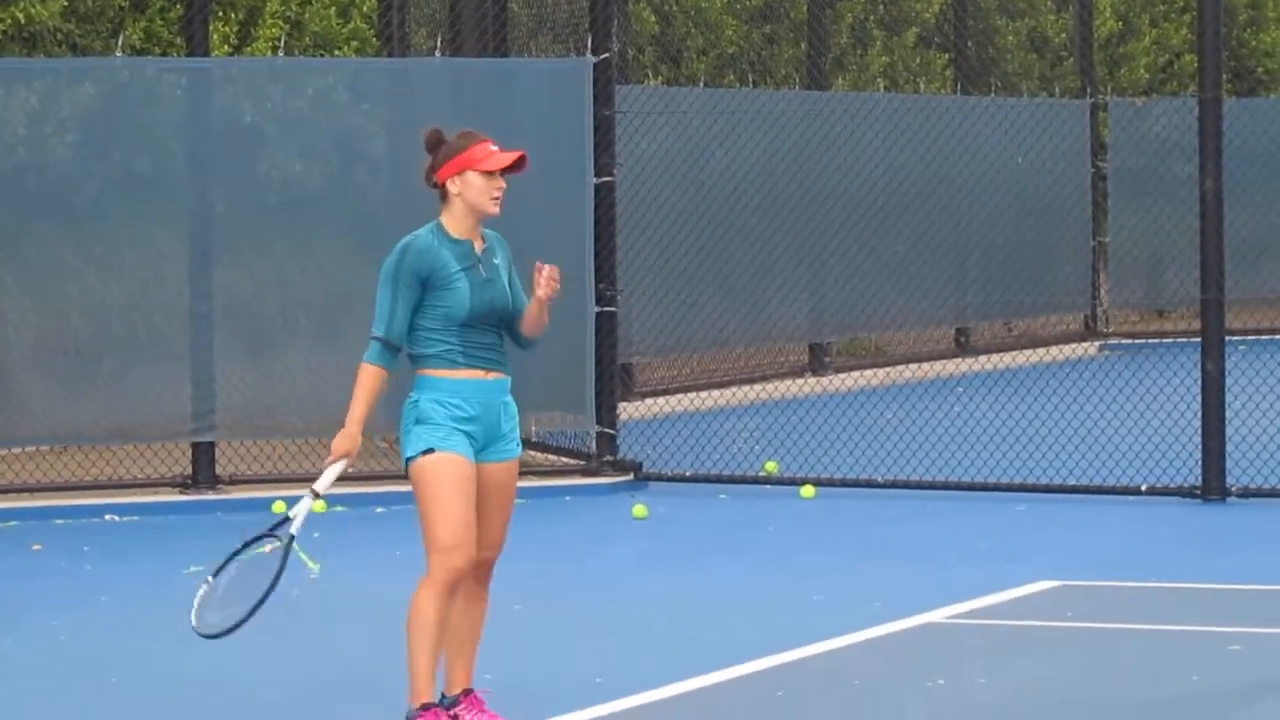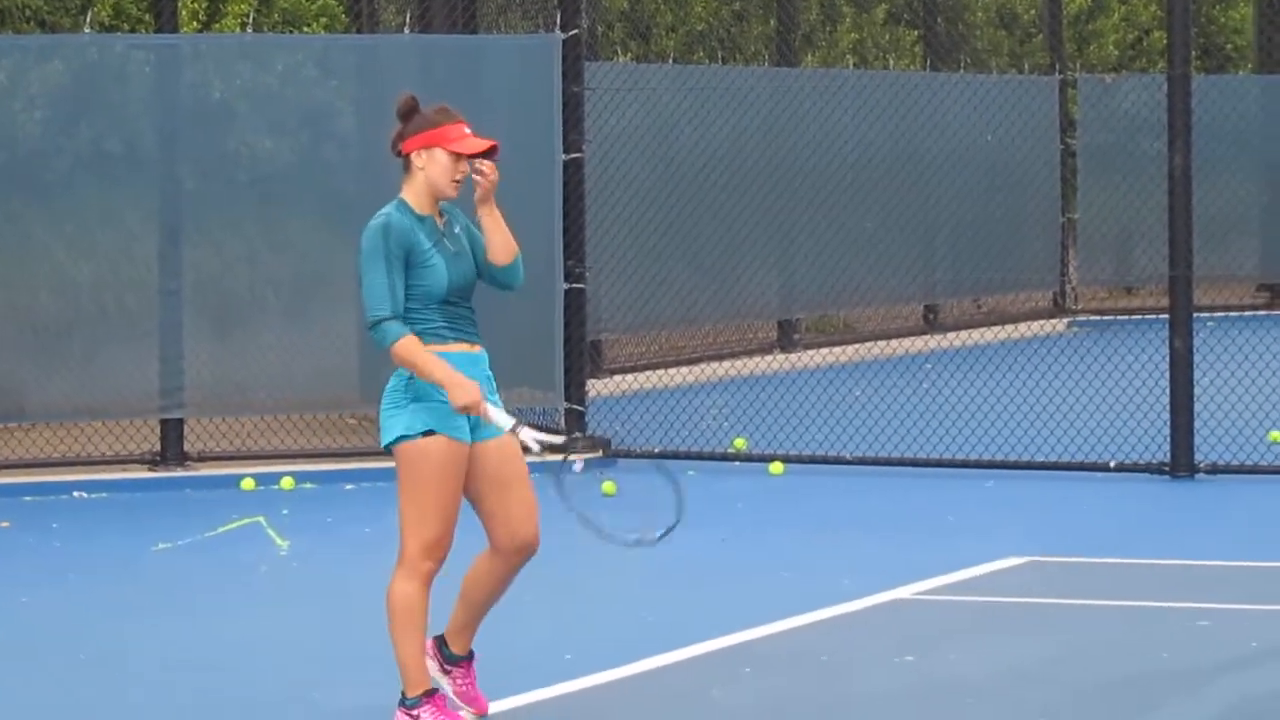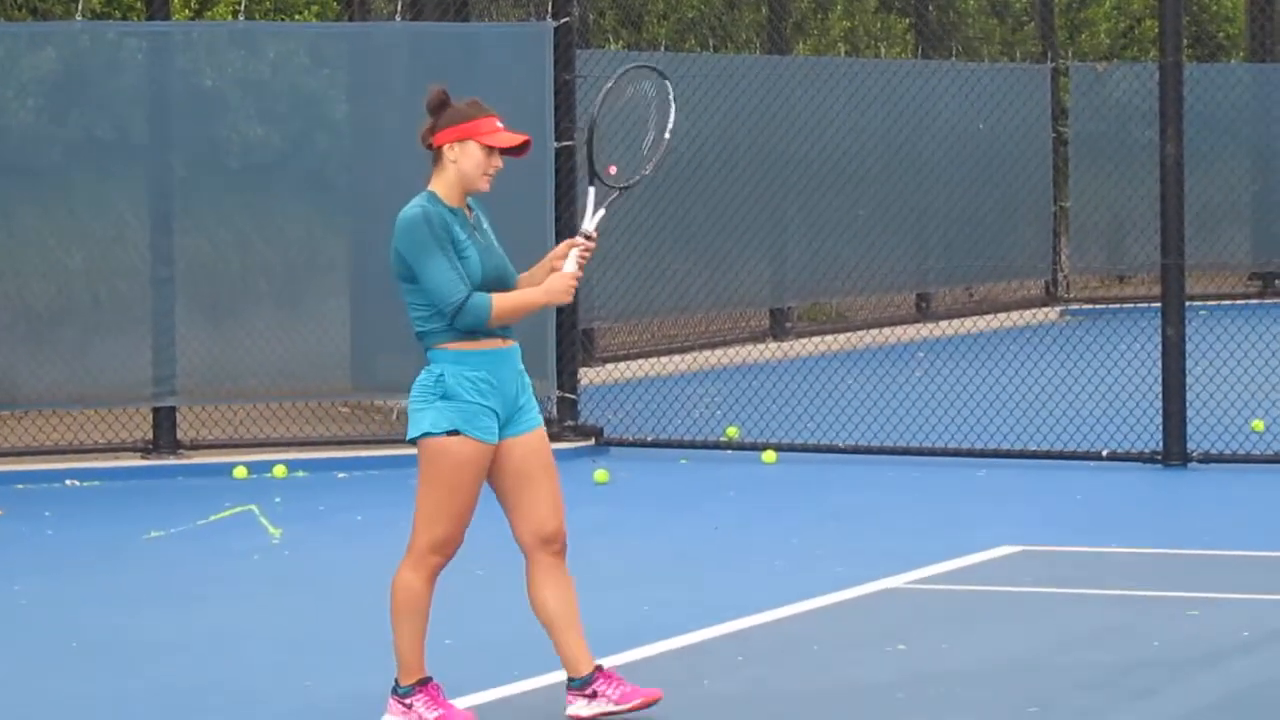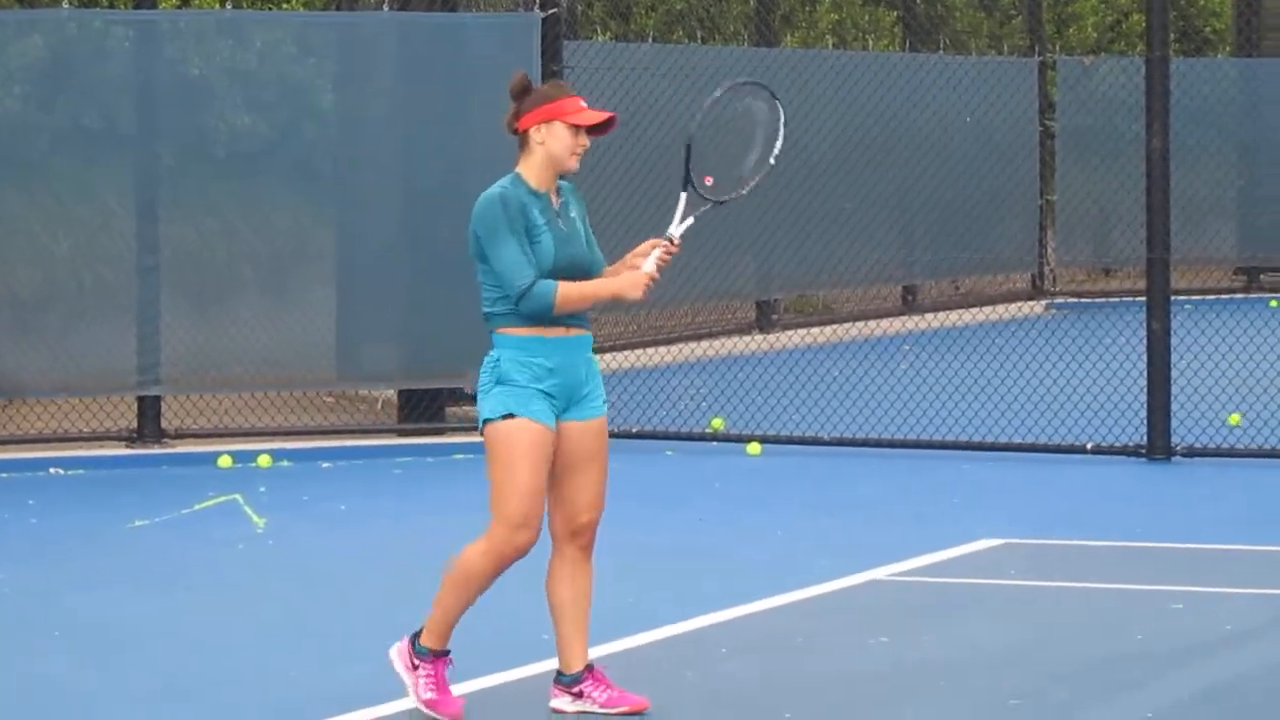
dt=0.5s
person 1, frame 1
left shoulder: (496, 248)
right shoulder: (416, 252)
left elbow: (522, 330)
right elbow: (384, 344)
left wrist: (542, 300)
right wrist: (354, 425)
left hip: (498, 411)
right hip: (441, 411)
left knee: (480, 567)
right knee: (450, 564)
person 1, frame 2
left shoulder: (452, 219)
right shoulder: (387, 229)
left elbow: (506, 276)
right elbow: (385, 327)
left wrist: (489, 205)
right wrist: (449, 379)
left hip: (475, 389)
right hip: (427, 396)
left knee: (519, 540)
right knee: (423, 555)
left ankle: (453, 651)
person 1, frame 3
left shoulder: (473, 213)
right shoulder: (419, 220)
right elbow: (463, 310)
left wrist: (552, 264)
right wrist: (547, 294)
left hip: (510, 385)
right hip: (457, 389)
left knee: (547, 540)
right knee: (432, 549)
person 1, frame 4
left shoulder: (570, 200)
right shoulder: (499, 202)
right elbow: (529, 293)
left wrist: (632, 262)
right wrist: (614, 287)
left hip: (580, 372)
right hip: (520, 374)
left knee: (578, 530)
right knee: (514, 534)
right ankle: (425, 650)
